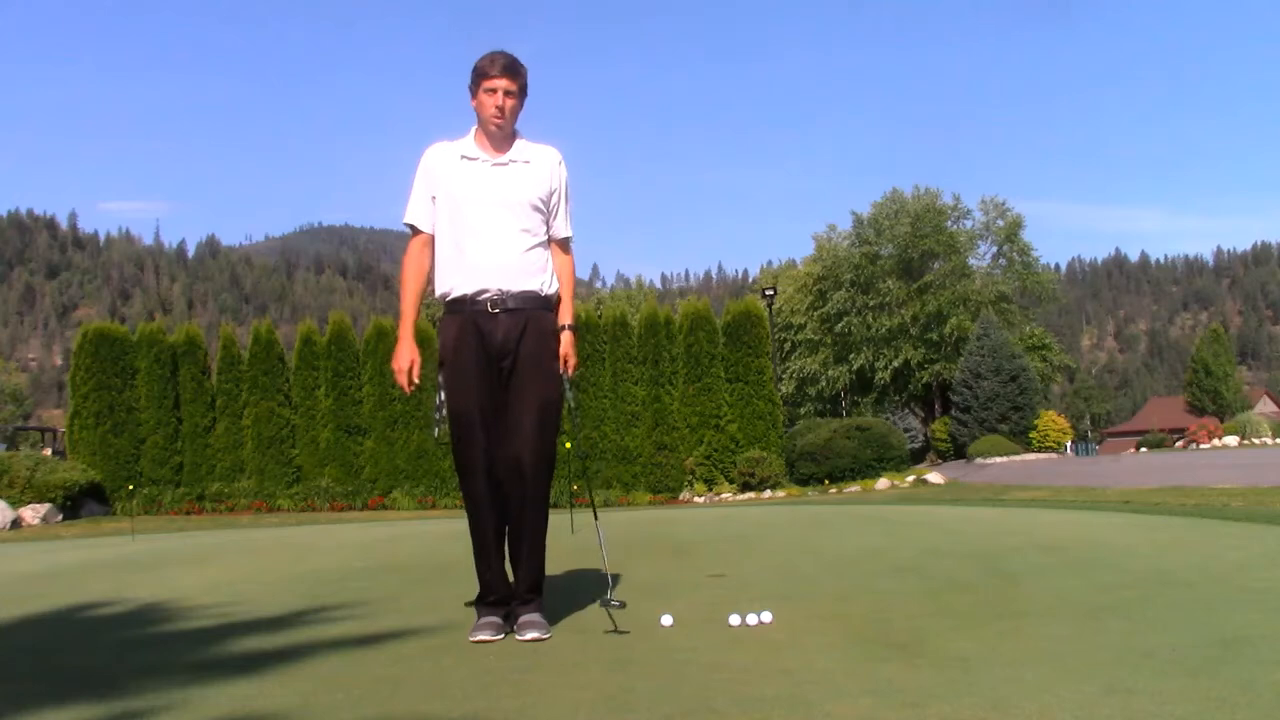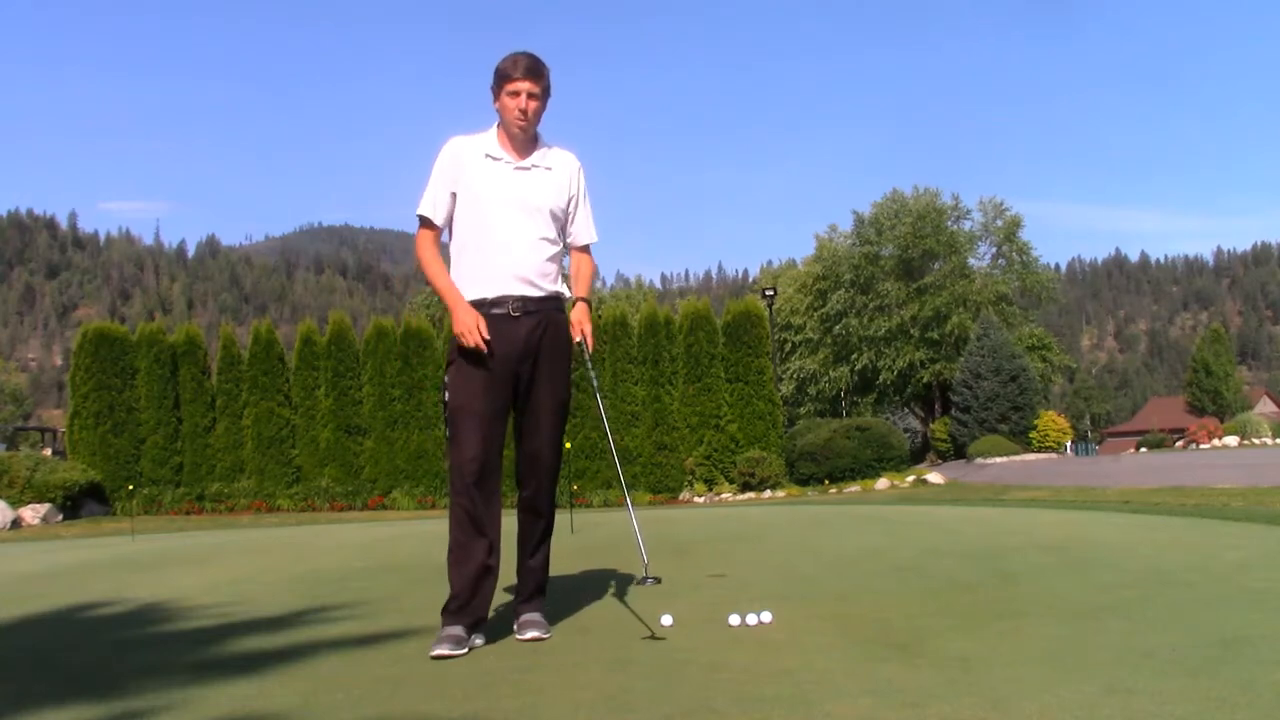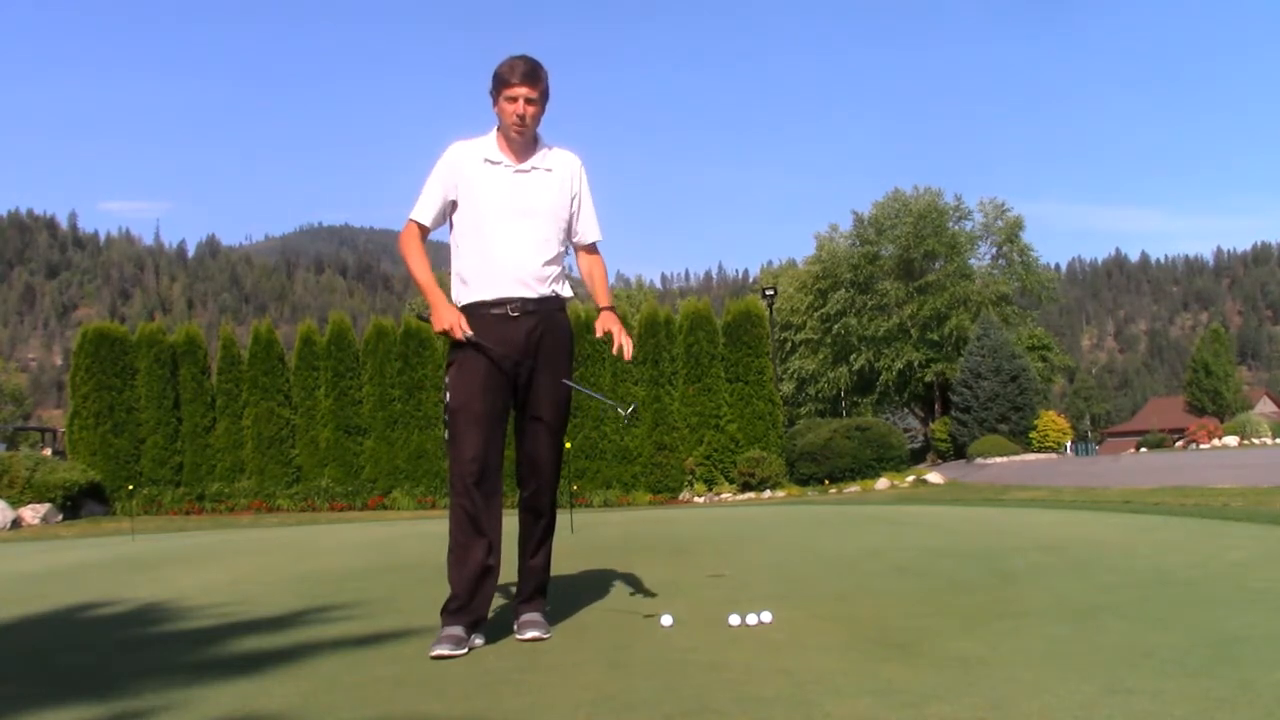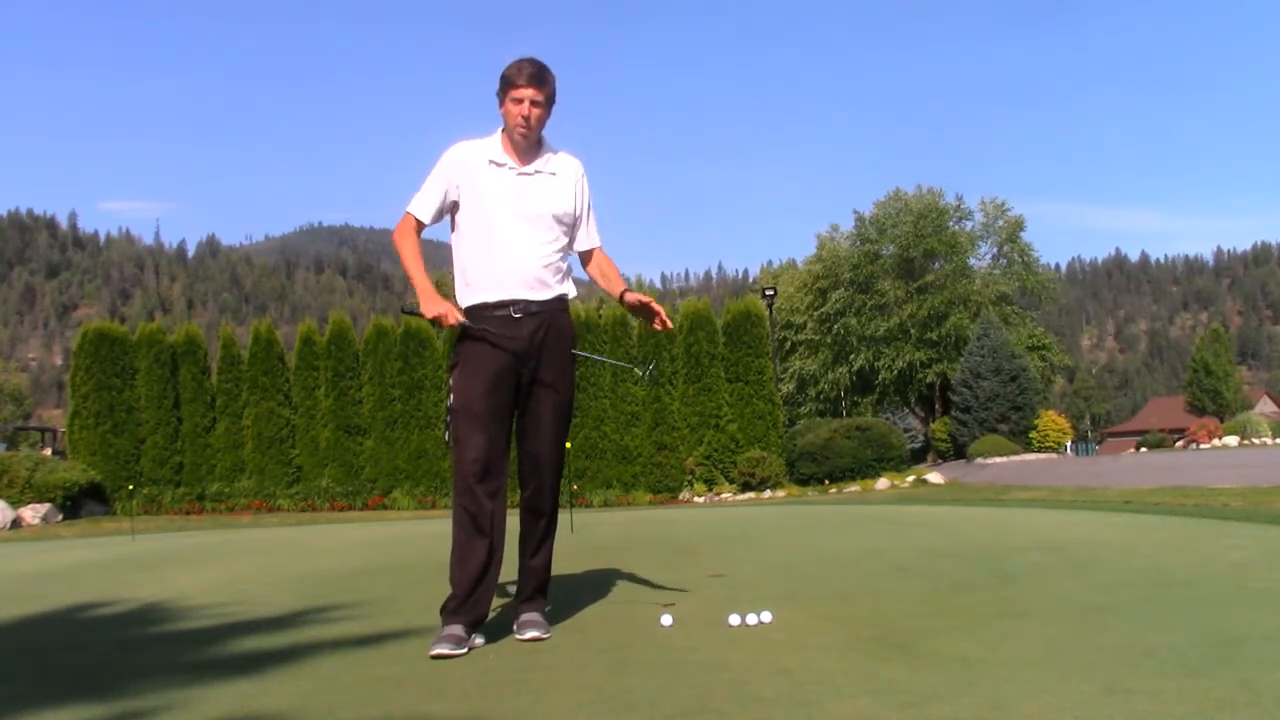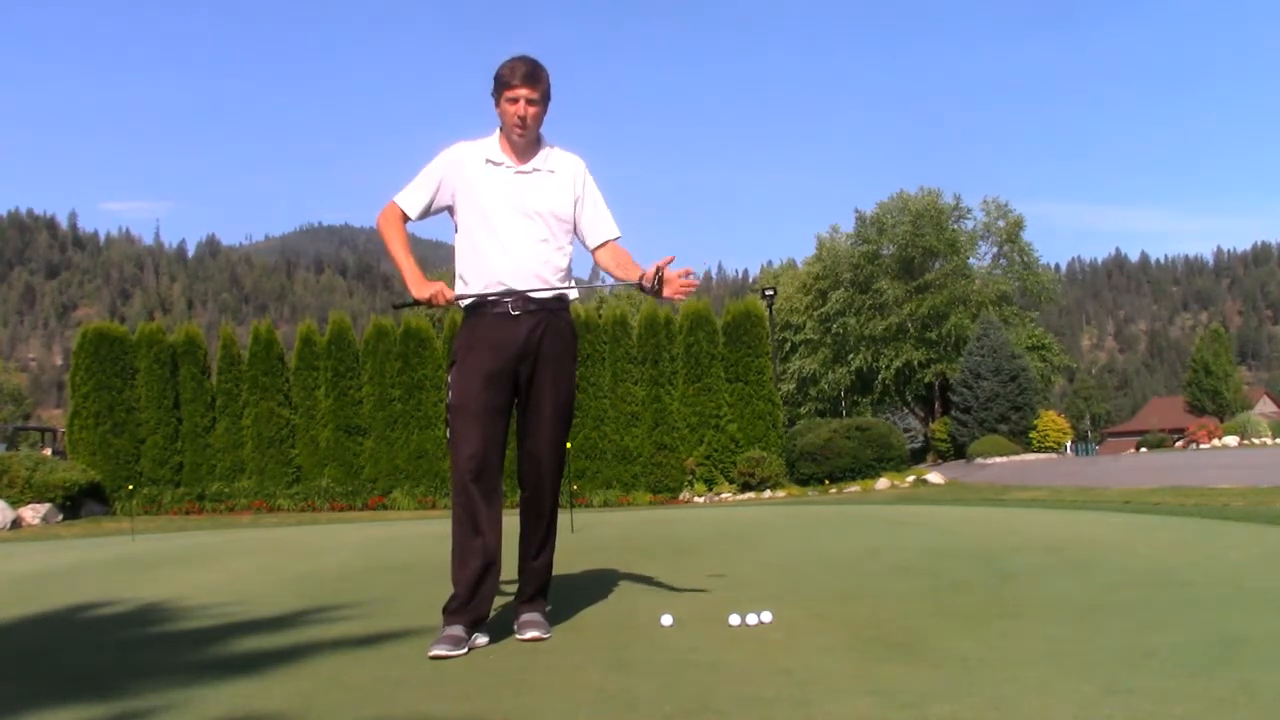
dt=1s
person 1, frame 1
left shoulder: (548, 162)
right shoulder: (438, 159)
left elbow: (561, 250)
right elbow: (420, 247)
left wrist: (567, 327)
right wrist: (405, 335)
left hip: (532, 321)
right hip: (466, 322)
left knee: (529, 460)
right knee: (477, 466)
left ankle: (529, 601)
right ankle: (492, 601)
person 1, frame 2
left shoulder: (566, 166)
right shoulder: (459, 154)
left elbow: (581, 249)
right elbow: (427, 237)
left wrist: (580, 302)
right wrist: (457, 304)
left hip: (546, 323)
right hip: (480, 323)
left knee: (540, 466)
right knee: (472, 465)
left ankle: (530, 602)
right ankle: (464, 614)
person 1, frame 3
left shoulder: (568, 166)
right shoulder: (461, 158)
left elbow: (587, 248)
right elbow: (411, 234)
left wrist: (606, 309)
right wrist: (438, 300)
left hip: (547, 323)
right hip: (479, 322)
left knee: (542, 468)
right knee: (473, 466)
left ankle: (531, 602)
right ankle: (464, 614)
person 1, frame 4
left shoulder: (570, 171)
right shoulder: (463, 159)
left elbow: (590, 252)
right elbow: (406, 227)
left wrist: (627, 296)
right wrist: (427, 292)
left hip: (550, 326)
right hip: (482, 326)
left knee: (543, 468)
right knee: (477, 468)
left ankle: (531, 602)
right ankle: (463, 614)
person 1, frame 5
left shoulder: (571, 169)
right shoulder: (461, 160)
left elbow: (605, 248)
right elbow: (391, 216)
left wrist: (649, 278)
right wrist: (416, 279)
left hip: (551, 324)
right hip: (485, 323)
left knee: (543, 468)
right knee: (474, 463)
left ankle: (533, 602)
right ankle: (466, 614)
